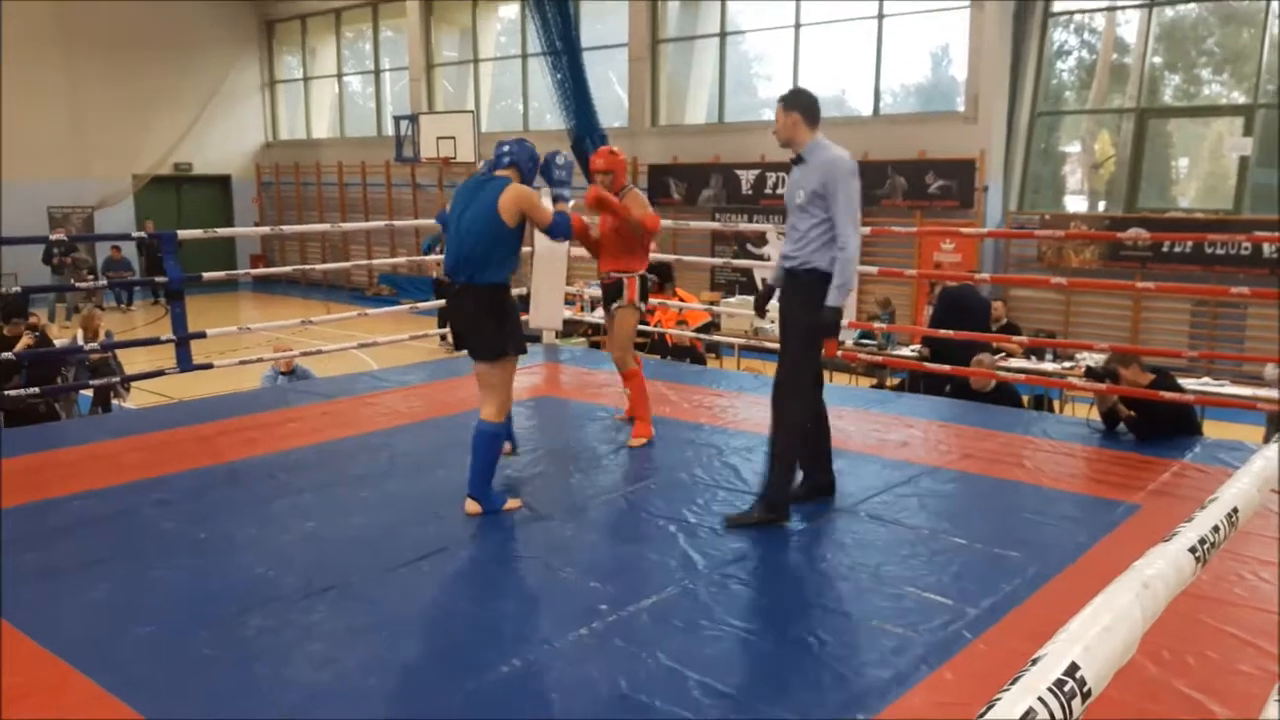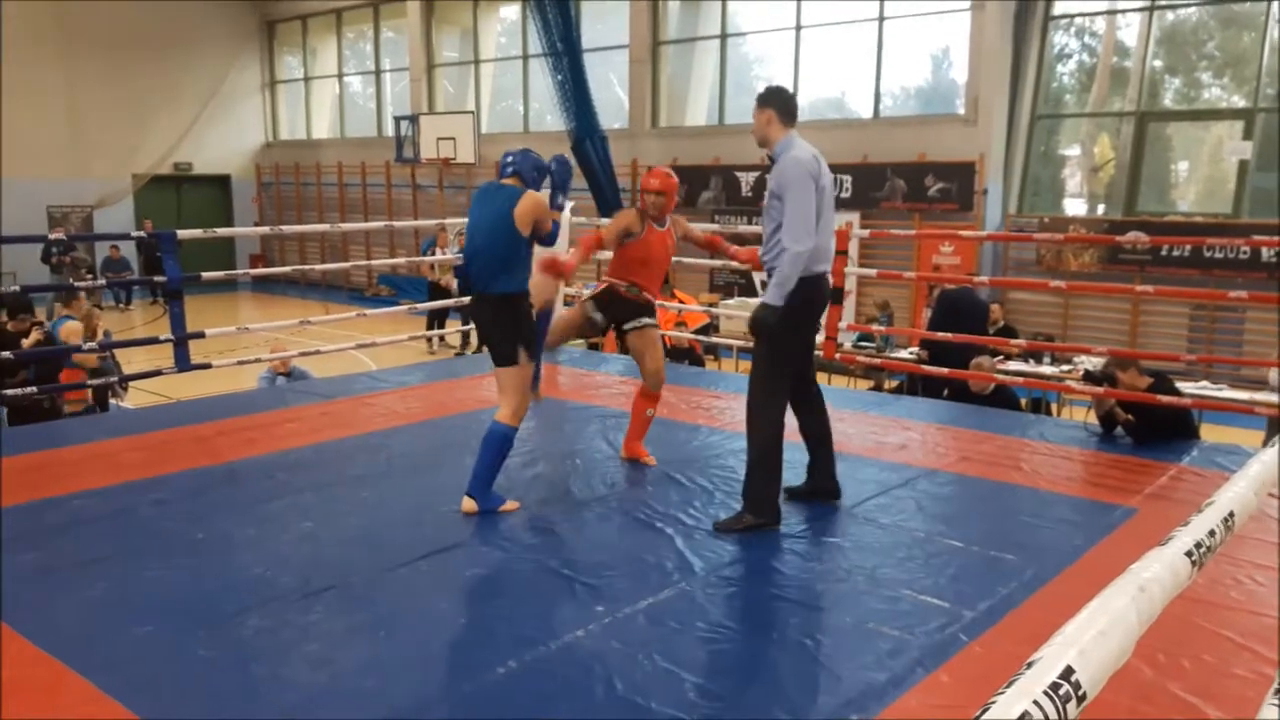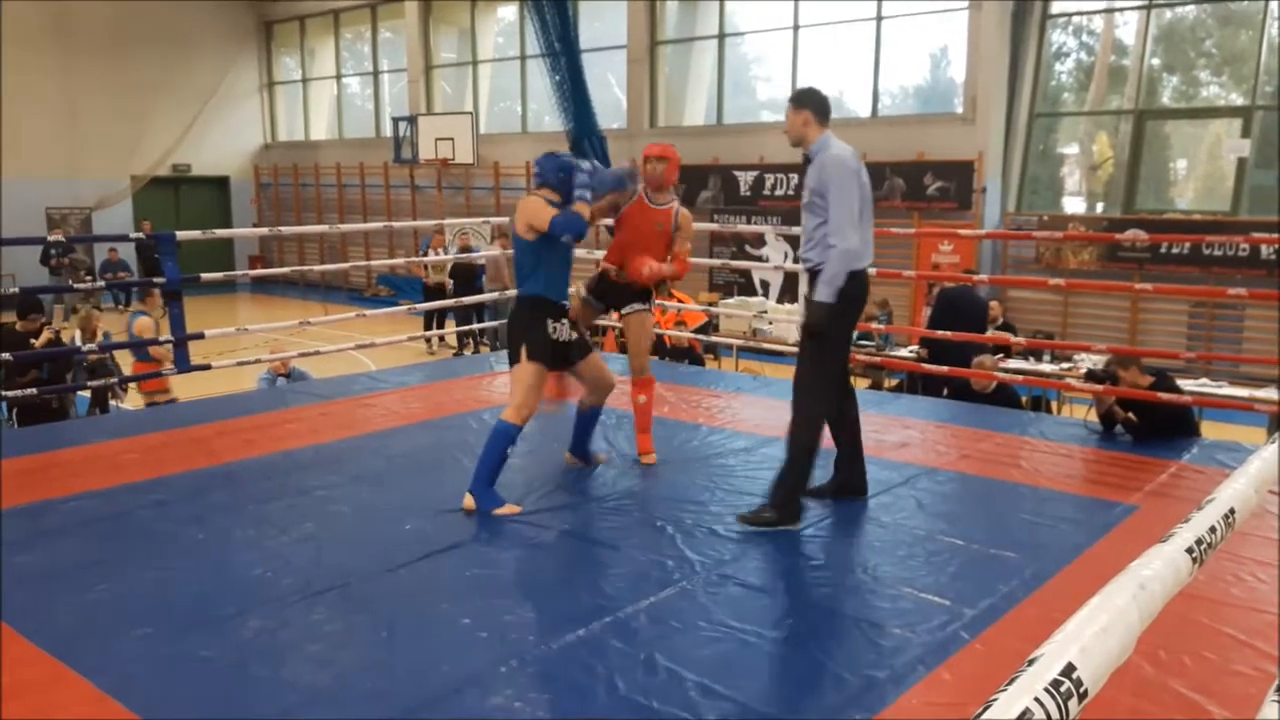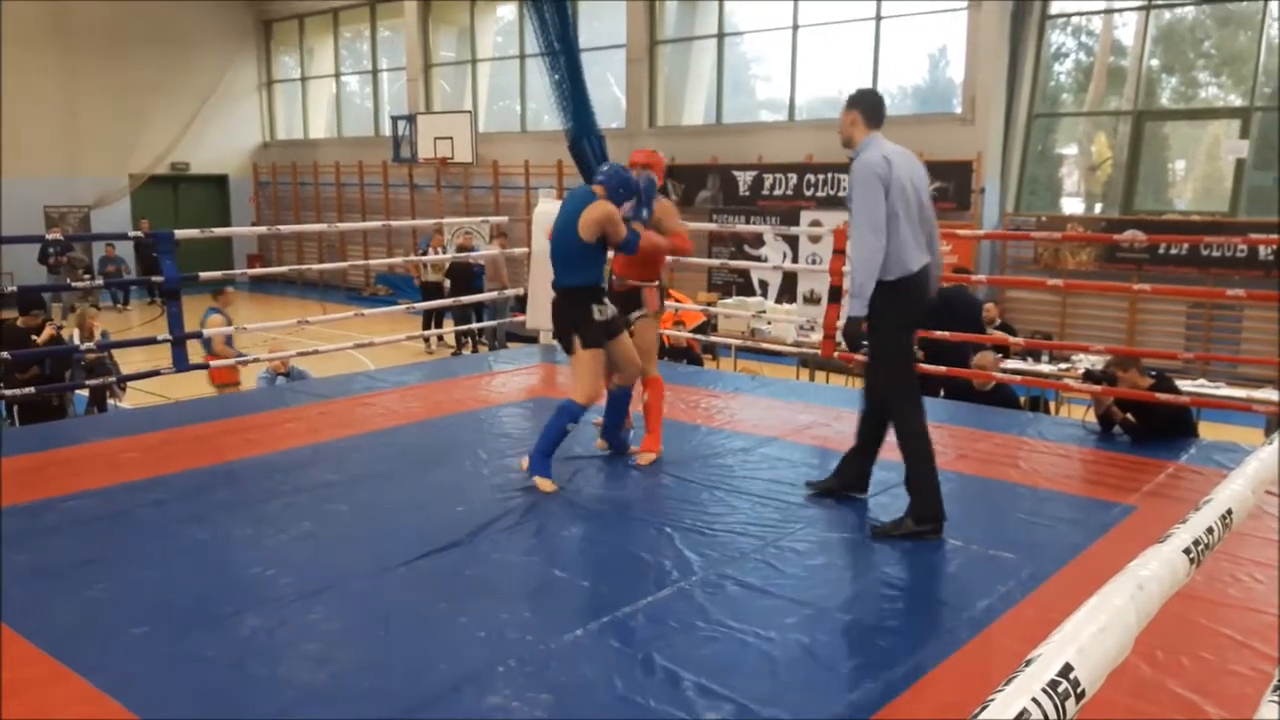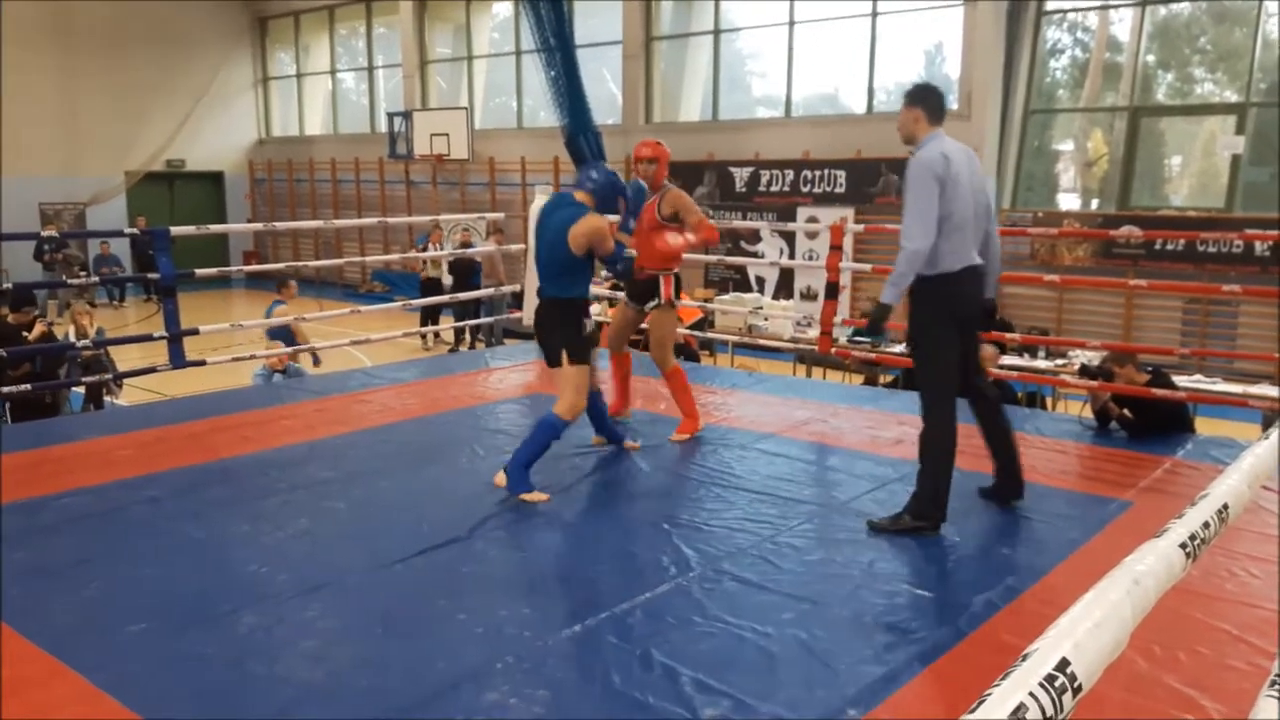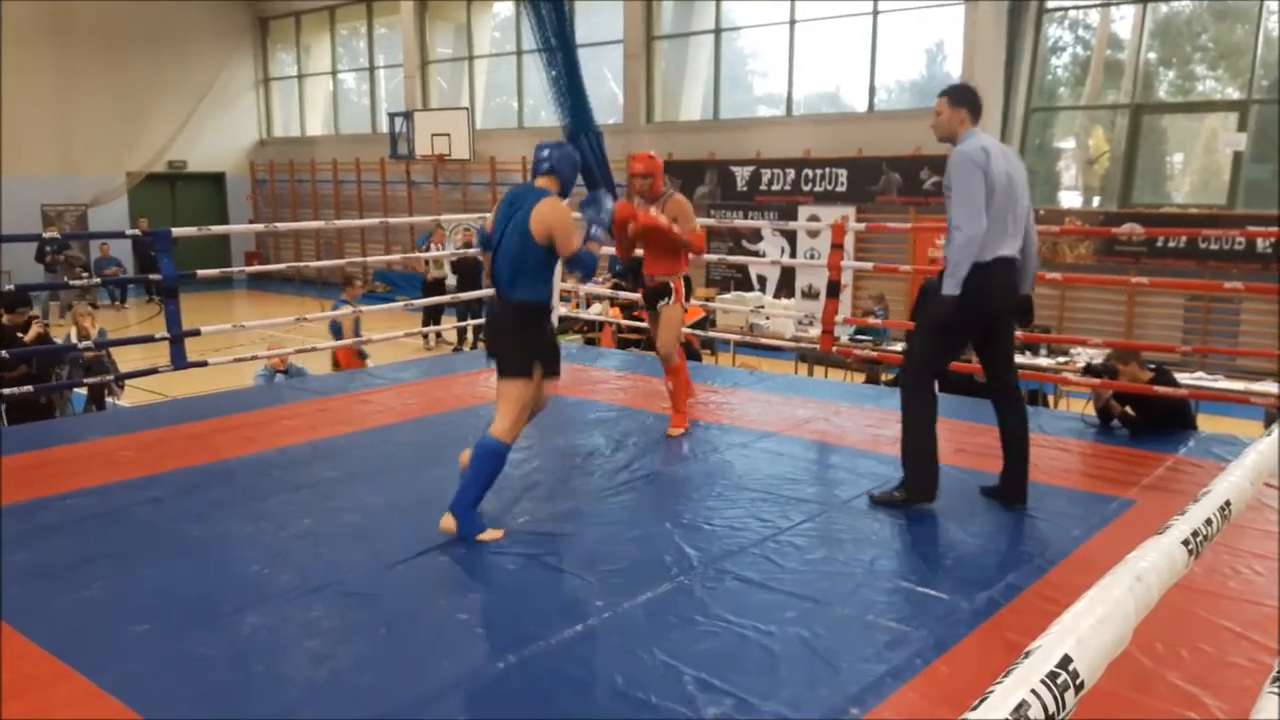
dt=0.4s
person 1, frame 1
left shoulder: (835, 162)
right shoulder: (799, 167)
left elbow: (848, 239)
left wrist: (835, 301)
right wrist: (775, 282)
left hip: (815, 286)
right hip: (795, 284)
left knee: (792, 387)
right knee: (803, 386)
left ankle: (774, 499)
right ankle: (818, 477)
person 1, frame 2
left shoulder: (795, 162)
right shoulder: (799, 159)
left elbow: (799, 242)
left wrist: (771, 301)
left hip: (795, 288)
right hip: (802, 286)
left knee: (766, 394)
right knee: (801, 384)
left ankle: (760, 506)
right ankle: (822, 479)
person 1, frame 3
left shoulder: (836, 160)
right shoulder: (826, 159)
left elbow: (846, 238)
left wrist: (822, 297)
left hip: (837, 286)
right hip: (835, 285)
left knee: (812, 390)
right knee: (834, 383)
left ankle: (786, 501)
right ankle: (849, 477)
person 1, frame 4
left shoulder: (868, 165)
right shoulder: (904, 158)
left elbow: (869, 244)
right elbow: (928, 229)
left wrist: (855, 310)
right wrist: (929, 287)
left hip: (892, 289)
right hip: (912, 282)
left knee: (898, 394)
right knee: (882, 387)
left ankle: (925, 511)
right ankle: (853, 473)
person 1, frame 5
left shoulder: (925, 161)
right shoulder: (968, 157)
left elbow: (918, 241)
right elbow: (989, 232)
left wrist: (888, 299)
right wrist: (988, 292)
left hip: (938, 288)
right hip: (969, 284)
left knee: (937, 396)
right knee: (974, 384)
left ankle: (926, 509)
right ankle: (1008, 479)
person 1, frame 6
left shoulder: (965, 155)
right shoulder: (1009, 156)
left elbow: (970, 228)
right elbow: (1028, 232)
left wrist: (949, 290)
right wrist: (1024, 288)
left hip: (975, 279)
right hip: (1004, 280)
left knee: (918, 372)
right knee: (1003, 382)
left ankle: (918, 482)
right ankle: (1013, 484)
person 2, frame 1
left shoulder: (468, 185)
right shoulder: (519, 193)
left elbow: (446, 221)
right elbow: (561, 230)
right wrist: (560, 185)
left hip: (459, 299)
right hip: (490, 301)
left knee: (493, 387)
right knee: (496, 402)
left ankle: (501, 440)
right ankle: (479, 494)
person 2, frame 2
left shoulder: (483, 194)
right shoulder: (531, 200)
right elbow: (548, 237)
right wrist: (560, 192)
left hip: (484, 303)
right hip: (508, 308)
right knee: (513, 406)
right ankle: (478, 494)
person 2, frame 3
left shoulder: (550, 209)
right shoulder: (532, 205)
right elbow: (571, 228)
right wrist: (583, 190)
left hip: (555, 314)
right hip: (534, 317)
left knee: (602, 383)
right knee: (520, 408)
left ankle: (579, 450)
right ankle: (479, 492)
person 2, frame 4
left shoulder: (579, 197)
right shoulder: (603, 210)
right elbow: (629, 246)
left wrist: (635, 207)
right wrist: (642, 206)
left hip: (590, 300)
right hip: (576, 306)
left knee: (630, 368)
right knee: (586, 392)
left ankle: (614, 437)
right ankle: (538, 461)
person 2, frame 5
left shoulder: (556, 202)
right shoulder: (592, 224)
right elbow: (615, 261)
left hip: (564, 310)
right hip: (562, 318)
left knee: (588, 381)
right knee: (571, 406)
left ankle: (608, 432)
right ankle: (513, 473)
person 2, frame 6
left shoulder: (511, 199)
right shoulder: (554, 210)
left elbow: (486, 245)
right elbow: (583, 268)
right wrist: (598, 224)
left hip: (504, 313)
right hip: (526, 322)
left knee: (533, 400)
right knee: (510, 422)
left ankle: (480, 455)
right ankle: (461, 515)
person 3, frame 1
left shoulder: (632, 198)
right shoulder: (603, 205)
left elbow: (651, 227)
left wrist: (611, 204)
right wrist: (582, 233)
left hip: (630, 284)
right hip: (610, 284)
left knee: (620, 354)
right knee: (622, 349)
left ankle: (643, 424)
right ankle: (638, 406)
person 3, frame 2
left shoulder: (676, 225)
right shoulder: (630, 218)
left elbow: (705, 240)
right elbow: (598, 240)
left wrist: (735, 252)
right wrist: (570, 261)
left hip: (642, 308)
right hip: (613, 294)
left knee: (655, 377)
right knee: (550, 338)
left ankle: (633, 445)
person 3, frame 3
left shoulder: (681, 216)
right shoulder: (628, 195)
left elbow: (682, 267)
left wrist: (659, 270)
left hip: (638, 289)
right hip: (608, 279)
left knee: (640, 364)
left ankle: (644, 440)
person 3, frame 4
left shoulder: (662, 208)
left elbow: (684, 245)
left wrist: (655, 241)
left hip: (644, 294)
right hip: (619, 289)
left knee: (646, 367)
left ankle: (652, 441)
person 3, frame 5
left shoulder: (675, 199)
right shoulder: (636, 198)
left elbow: (710, 233)
left wrist: (683, 240)
right wrist: (620, 237)
left hip: (662, 283)
right hip: (636, 279)
left knee: (661, 357)
right knee: (615, 342)
left ankle: (691, 418)
right ankle: (620, 403)
person 3, frame 6
left shoulder: (676, 203)
right shoulder: (637, 205)
left elbow: (699, 245)
right elbow: (624, 252)
left wrist: (665, 227)
right wrist: (619, 229)
left hip: (673, 286)
right hip: (650, 285)
left knee: (666, 351)
right knee: (666, 348)
left ankle: (680, 413)
right ankle: (683, 391)
